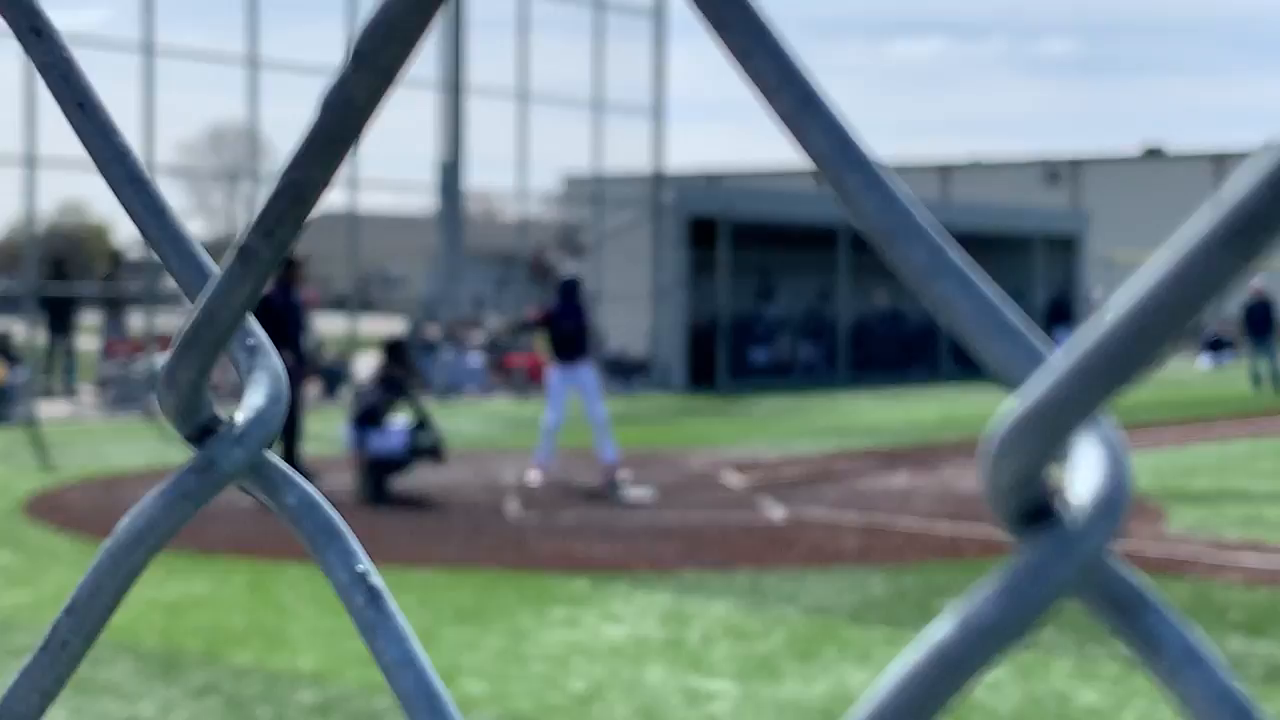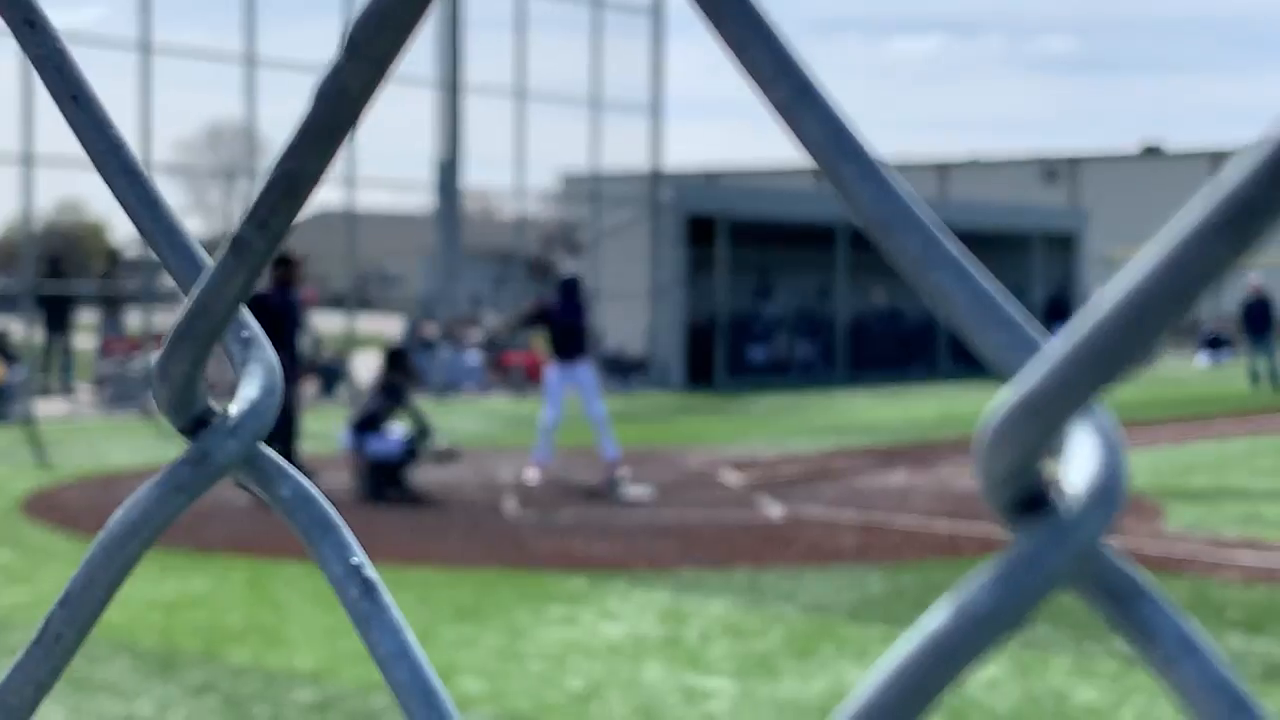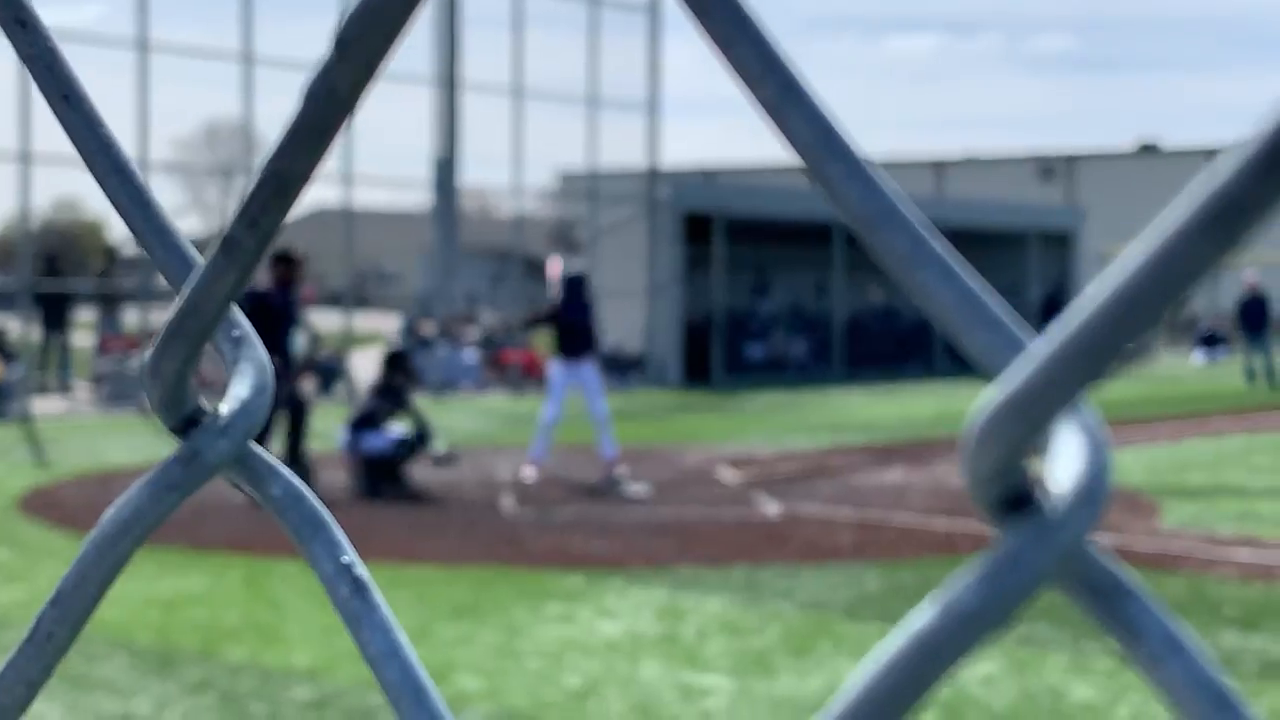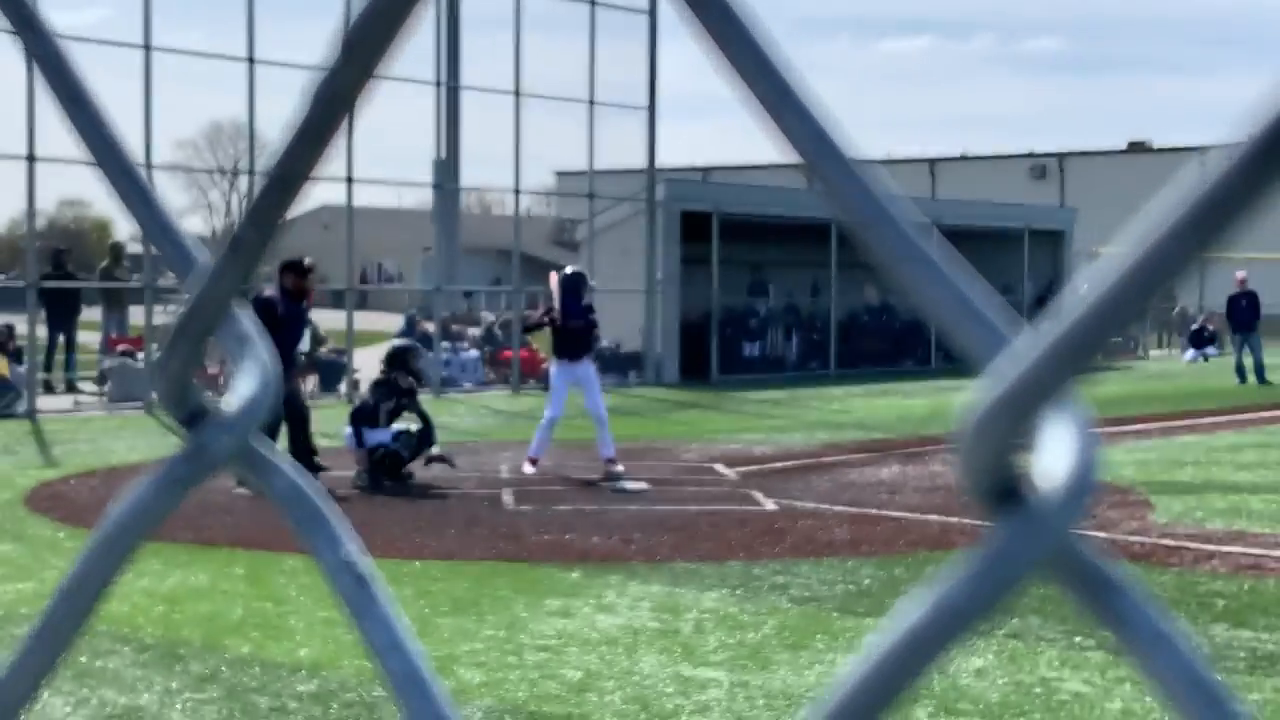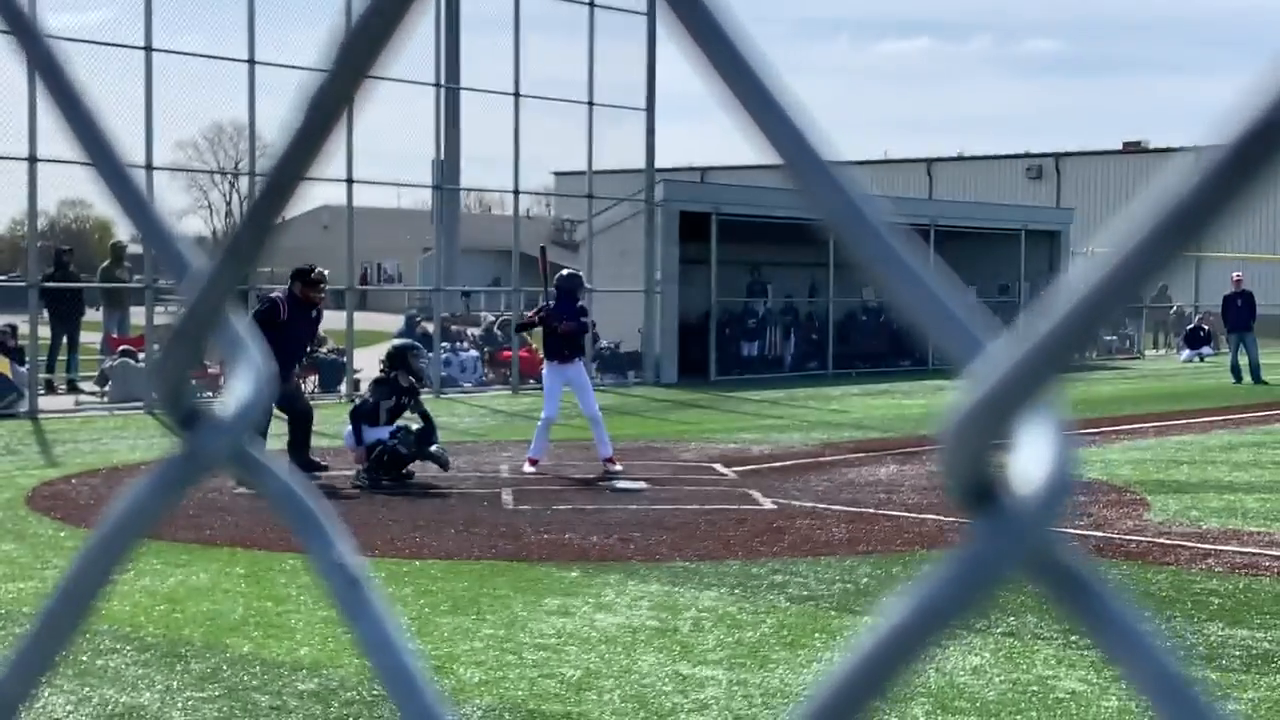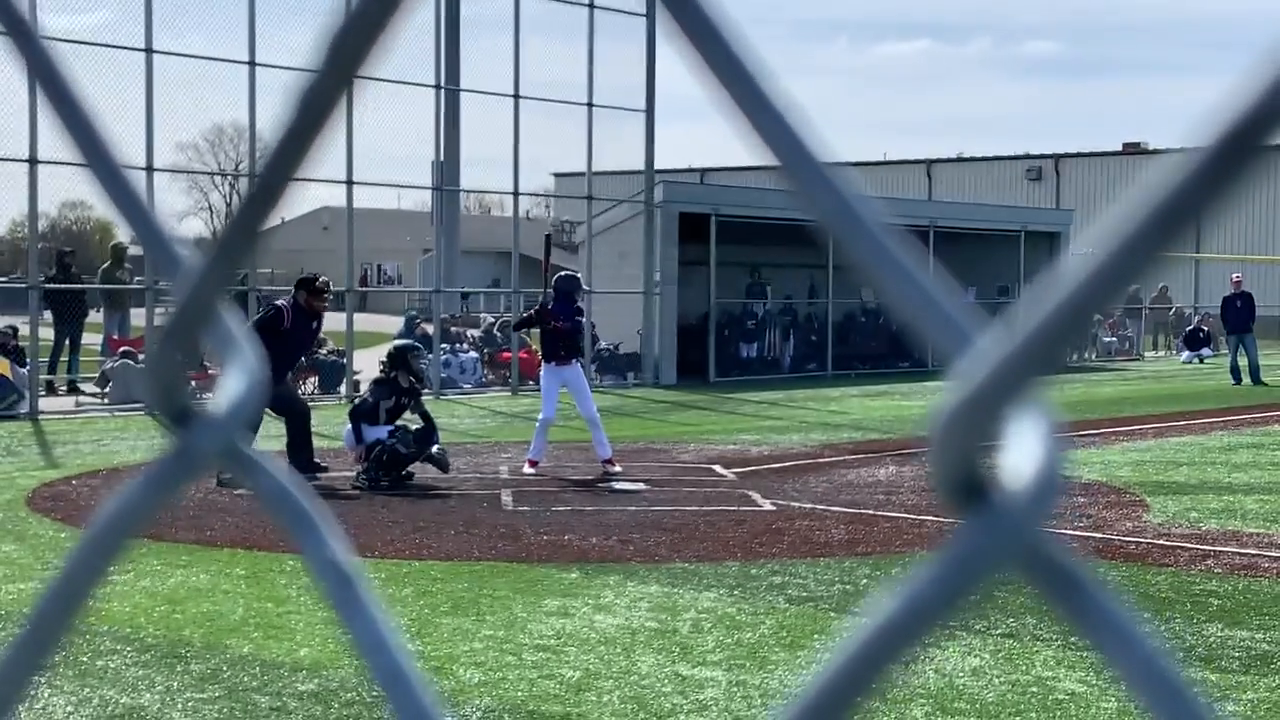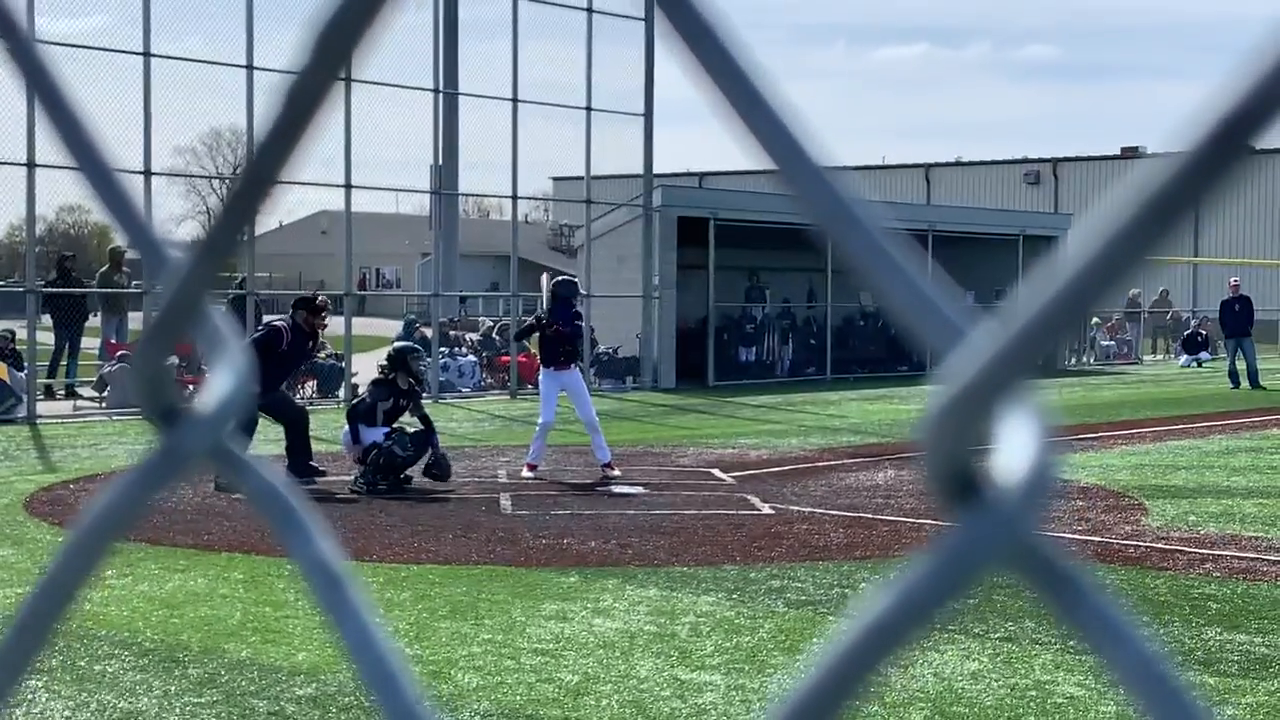
dt=0.2s
person 1, frame 1
left shoulder: (579, 311)
right shoulder: (551, 314)
left elbow: (581, 328)
right elbow: (527, 325)
right wrist: (538, 320)
left hip: (583, 367)
right hip: (559, 369)
left knee: (599, 417)
right knee: (552, 421)
left ankle: (611, 464)
right ankle: (539, 466)
person 1, frame 2
left shoulder: (578, 306)
right shoulder: (549, 309)
left elbow: (578, 322)
right elbow: (520, 323)
right wrist: (539, 313)
left hip: (582, 366)
right hip: (558, 367)
left knee: (598, 415)
right knee: (550, 419)
left ankle: (613, 462)
right ankle: (538, 463)
person 1, frame 3
left shoulder: (584, 308)
right shoulder: (557, 309)
left elbow: (584, 325)
right elbow: (530, 323)
left wrist: (562, 319)
right wrist: (550, 316)
left hip: (586, 365)
right hip: (562, 366)
left knee: (600, 414)
right knee: (550, 416)
left ankle: (611, 461)
right ankle: (534, 462)
person 1, frame 4
left shoulder: (586, 308)
right shoulder: (554, 310)
left elbow: (592, 328)
right elbow: (526, 329)
left wrist: (568, 325)
right wrist: (547, 321)
left hip: (584, 365)
right hip: (561, 366)
left knee: (599, 414)
right knee: (552, 415)
left ankle: (610, 458)
right ankle: (532, 458)
person 1, frame 5
left shoulder: (580, 310)
right shoulder: (547, 310)
left elbow: (584, 331)
right elbow: (518, 328)
left wrist: (557, 327)
right wrist: (536, 319)
left hip: (575, 366)
right hip: (553, 368)
left knee: (593, 413)
right knee: (549, 415)
left ankle: (607, 457)
right ankle: (533, 458)
person 1, frame 6
left shoulder: (576, 311)
right shoulder: (544, 310)
left elbow: (576, 332)
right elbow: (516, 326)
left wrist: (552, 323)
right wrist: (534, 315)
left hip: (572, 368)
right hip: (550, 369)
left knee: (591, 414)
right knee: (547, 416)
left ankle: (607, 458)
right ankle: (533, 459)
person 1, frame 7
left shoulder: (575, 316)
right shoulder: (543, 317)
left elbow: (576, 336)
right elbow: (517, 336)
left wrist: (554, 329)
right wrist: (536, 325)
left hip: (571, 372)
right hip: (549, 374)
left knee: (590, 418)
right knee: (546, 421)
left ankle: (606, 463)
right ankle: (531, 463)
person 2, frame 1
left shoulder: (295, 300)
right shoulder: (269, 299)
left wrist: (302, 362)
right wrist: (282, 355)
left hip: (293, 366)
left knee: (292, 415)
right knee: (283, 415)
left ankle: (290, 463)
person 2, frame 2
left shoulder: (291, 298)
right shoulder: (264, 298)
left wrist: (295, 364)
right wrist: (277, 360)
left hip: (288, 367)
left knee: (287, 416)
right knee: (275, 414)
left ankle: (286, 462)
person 2, frame 3
left shoulder: (289, 296)
right shoulder: (262, 296)
right wrist: (272, 360)
left hip: (282, 366)
left knee: (298, 406)
left ankle: (295, 462)
person 2, frame 4
left shoulder: (300, 303)
right shoulder: (270, 302)
left hip: (285, 372)
left knee: (299, 412)
right knee: (271, 418)
left ankle: (303, 459)
person 2, frame 5
left shoulder: (314, 309)
right shoulder: (276, 304)
left hip: (285, 373)
left knee: (303, 411)
right knee: (261, 417)
left ankle: (301, 459)
person 2, frame 6
left shoulder: (314, 318)
right shoulder: (281, 312)
left hip: (277, 378)
left knee: (300, 411)
right knee: (251, 417)
left ankle: (301, 461)
right ankle: (229, 469)
person 2, frame 7
left shoulder: (309, 337)
right shoulder: (279, 332)
left hip: (269, 388)
left knee: (297, 414)
right knee: (247, 420)
left ankle: (299, 466)
